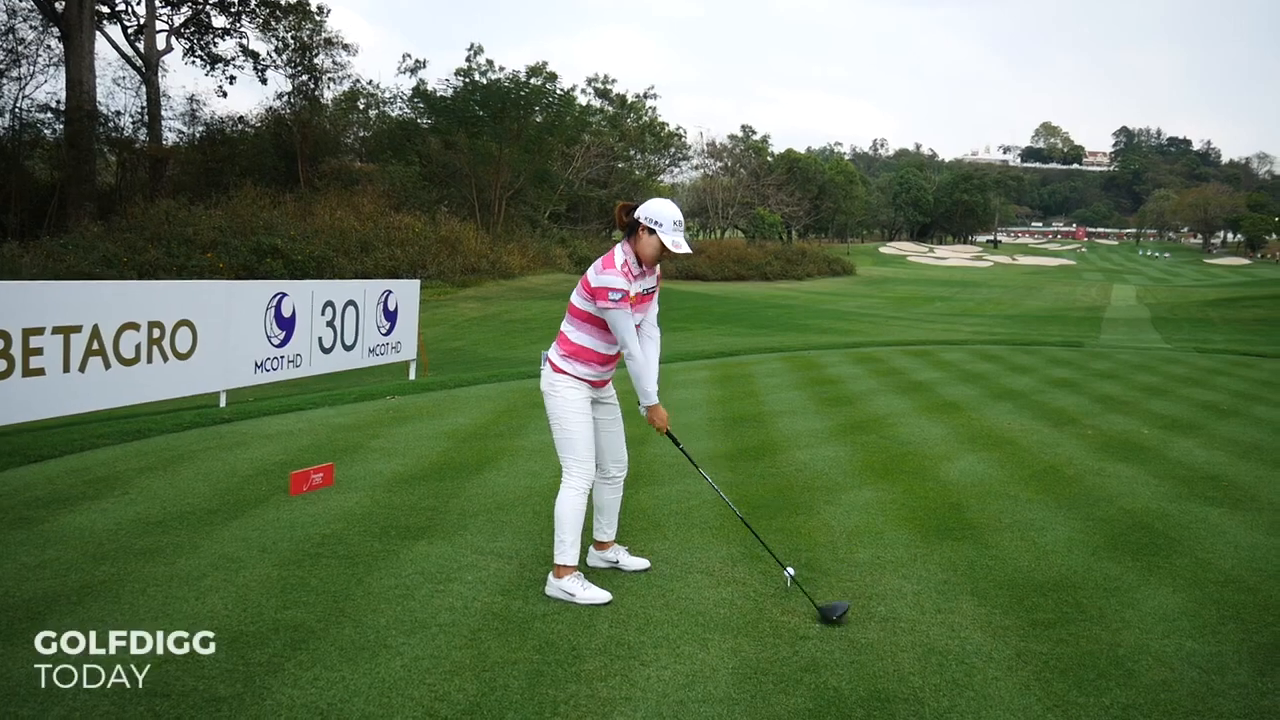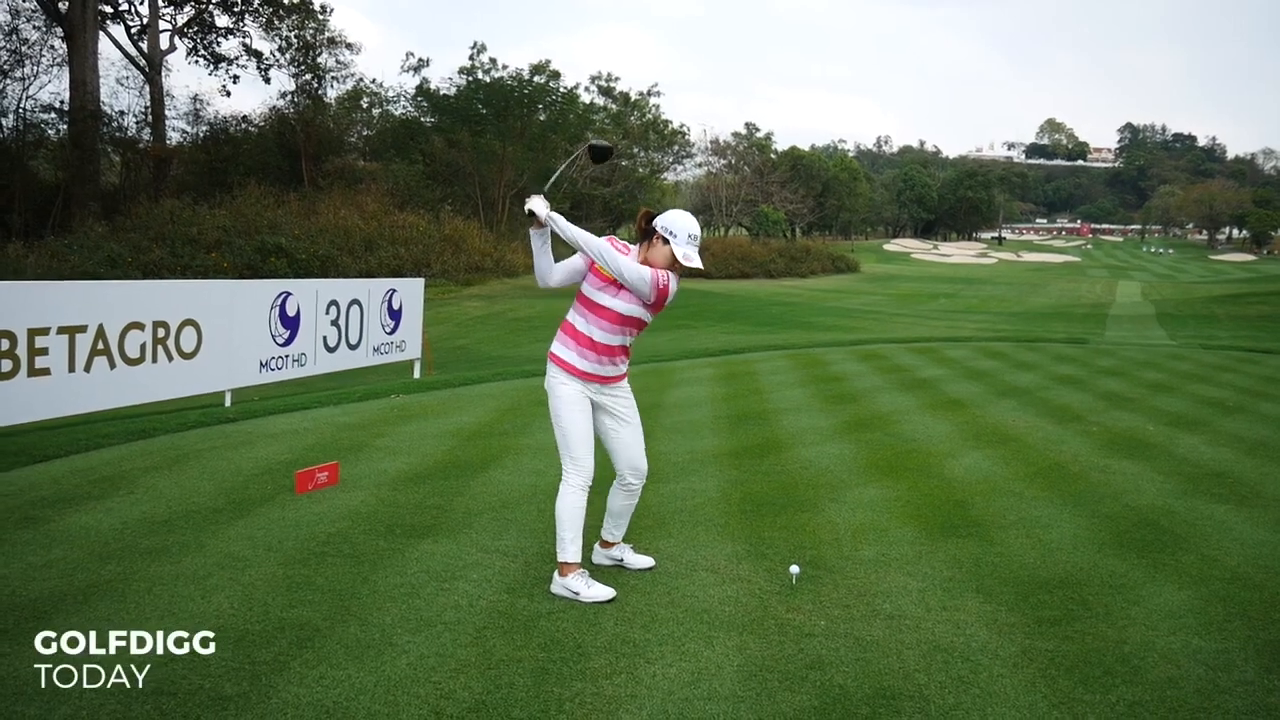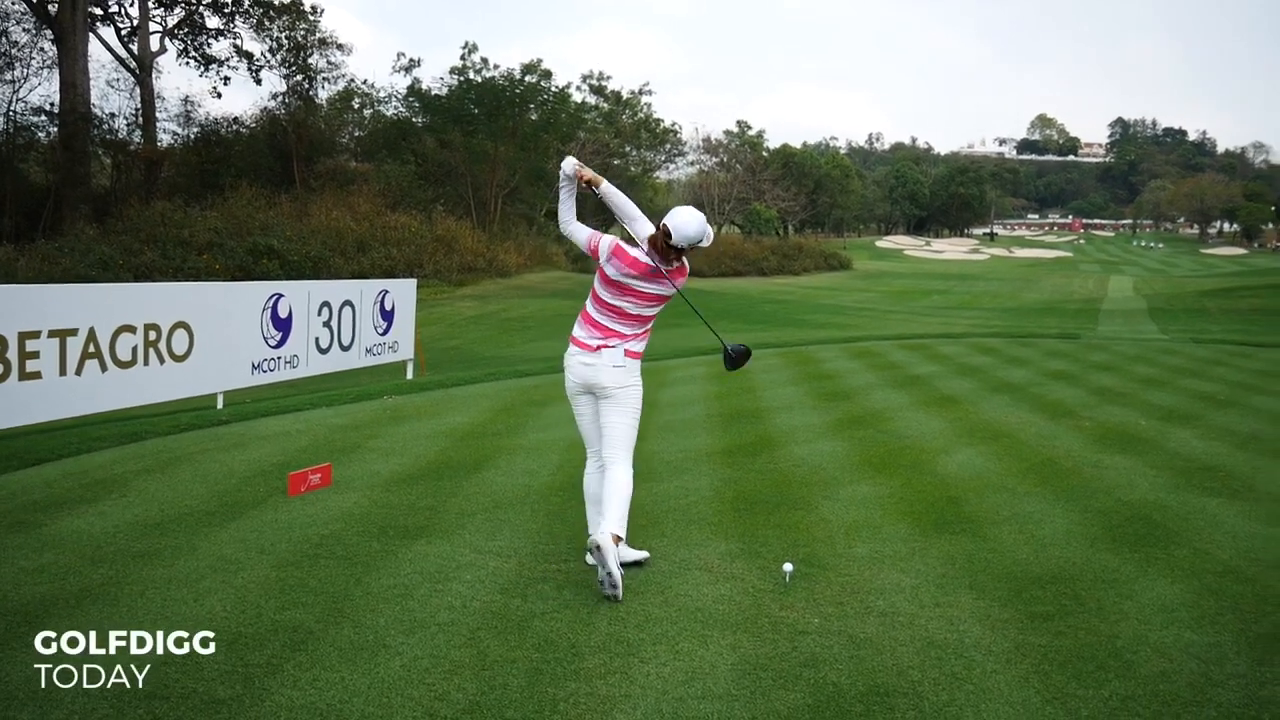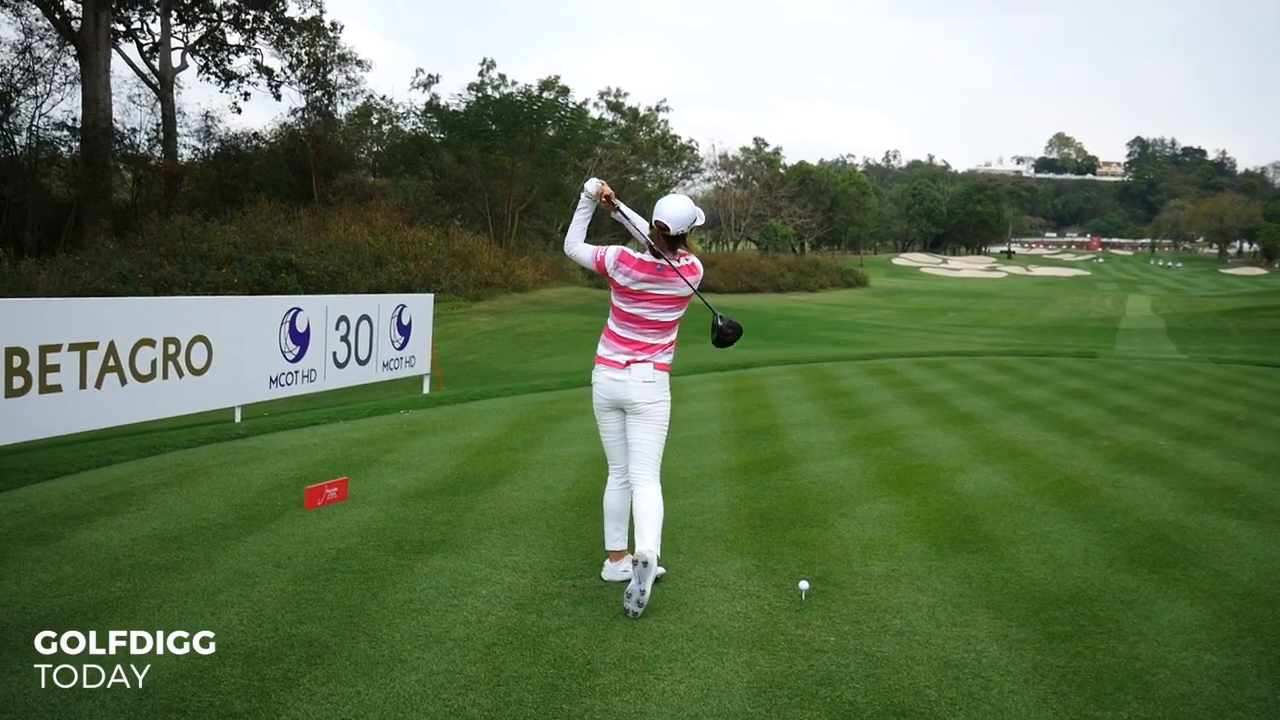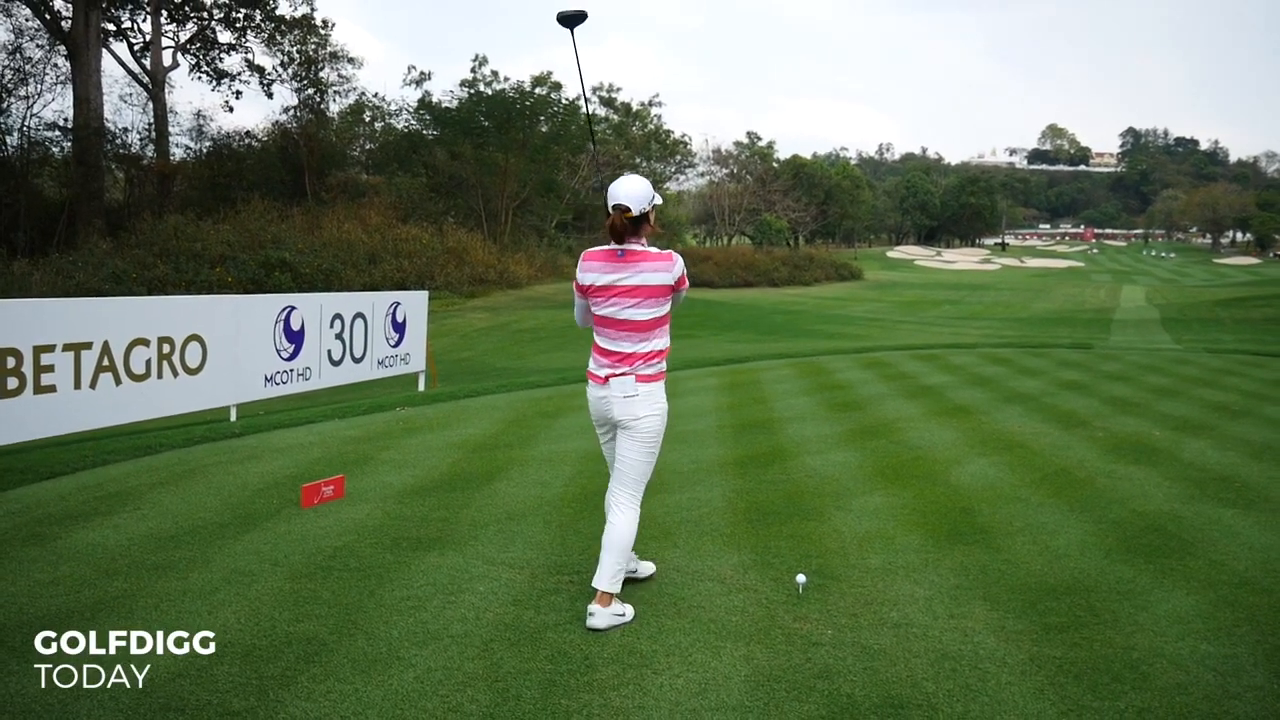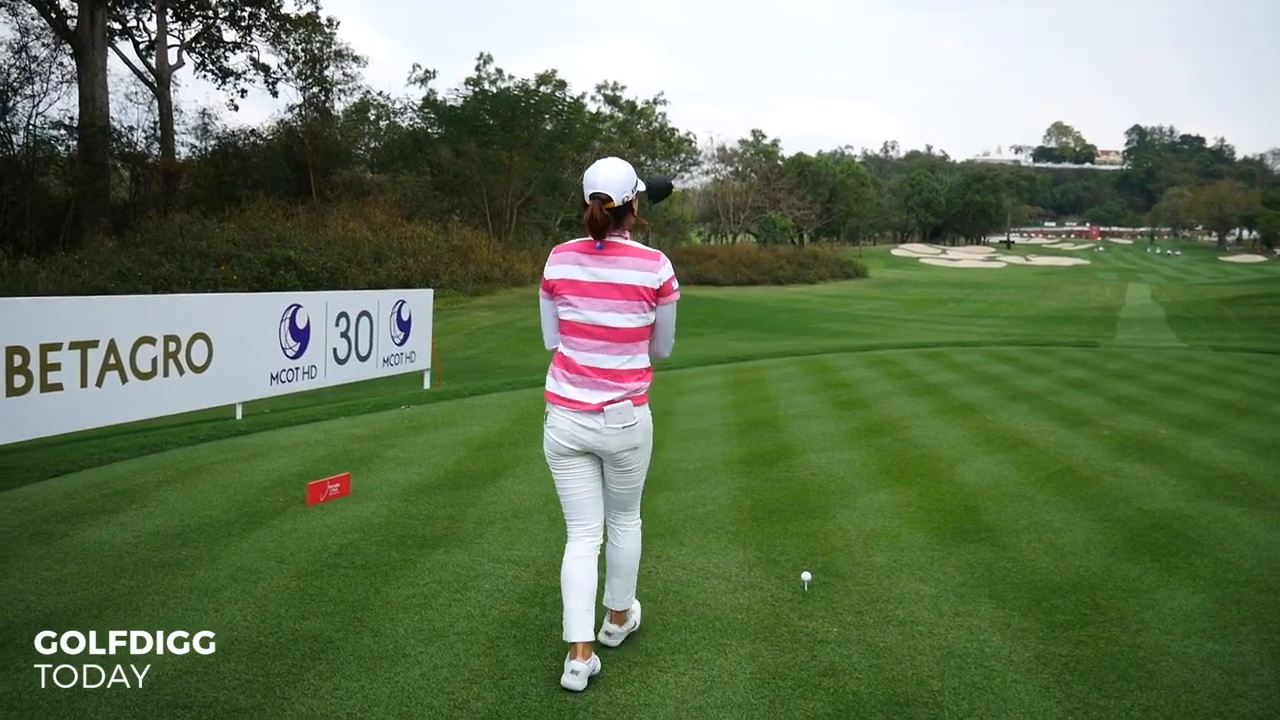
dt=0.7s
person 1, frame 1
left shoulder: (650, 272)
right shoulder: (609, 274)
left elbow: (649, 334)
right elbow: (629, 345)
left wrist: (651, 393)
right wrist: (652, 403)
left hip: (601, 382)
right hip: (567, 379)
left knee: (614, 466)
right knee: (580, 475)
left ankle: (603, 547)
right ankle: (563, 574)
person 1, frame 2
left shoulder: (665, 284)
right shoulder: (608, 247)
left elbow: (611, 263)
right elbow: (548, 279)
left wrist: (552, 216)
right wrist: (539, 229)
left hip: (612, 384)
right hip: (568, 376)
left knee: (634, 471)
right knee: (579, 474)
left ankle: (609, 545)
right ankle: (567, 573)
person 1, frame 3
left shoulder: (615, 253)
right shoulder: (679, 274)
left elbow: (567, 224)
right elbow: (643, 227)
left wrist: (571, 178)
right wrist: (601, 184)
left hip: (579, 362)
right hip: (618, 370)
left knee: (597, 455)
right knee: (618, 461)
left ankle: (603, 539)
right ankle: (606, 539)
person 1, frame 4
left shoulder: (622, 261)
right shoulder: (693, 271)
left elbow: (572, 247)
right elbow: (661, 249)
left wrist: (590, 198)
right wrist: (617, 206)
left hip: (607, 379)
right hip: (649, 385)
left knee: (619, 473)
right knee: (645, 478)
left ankle: (616, 559)
right ankle: (646, 553)
person 1, frame 5
left shoulder: (588, 262)
right shoulder: (669, 263)
left hip: (600, 391)
right hip: (642, 395)
left knee: (621, 482)
right knee: (627, 498)
left ankle: (617, 562)
right ankle: (604, 602)
person 1, frame 6
left shoulder: (559, 259)
right shoulder: (655, 265)
left elbow: (552, 341)
right elbow: (662, 349)
left hip: (565, 418)
right hip: (624, 419)
left knee: (582, 534)
right knee: (625, 519)
left ankle: (579, 654)
right ankle: (617, 616)
